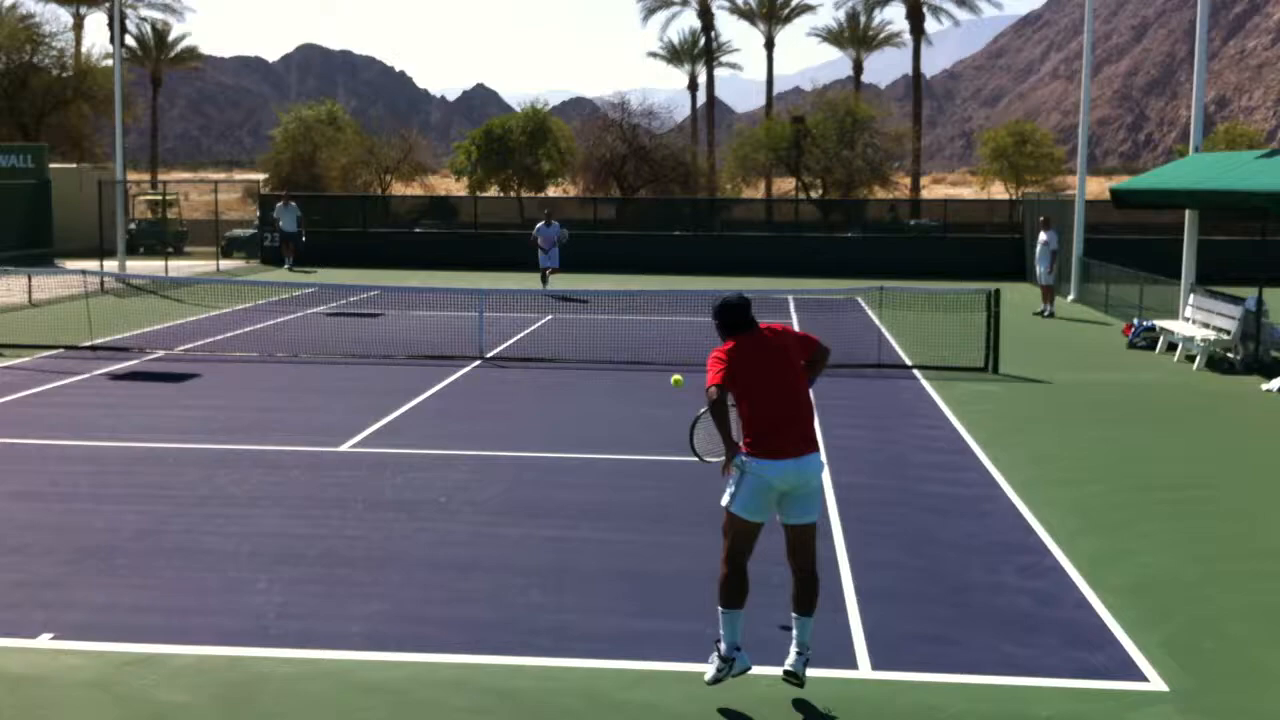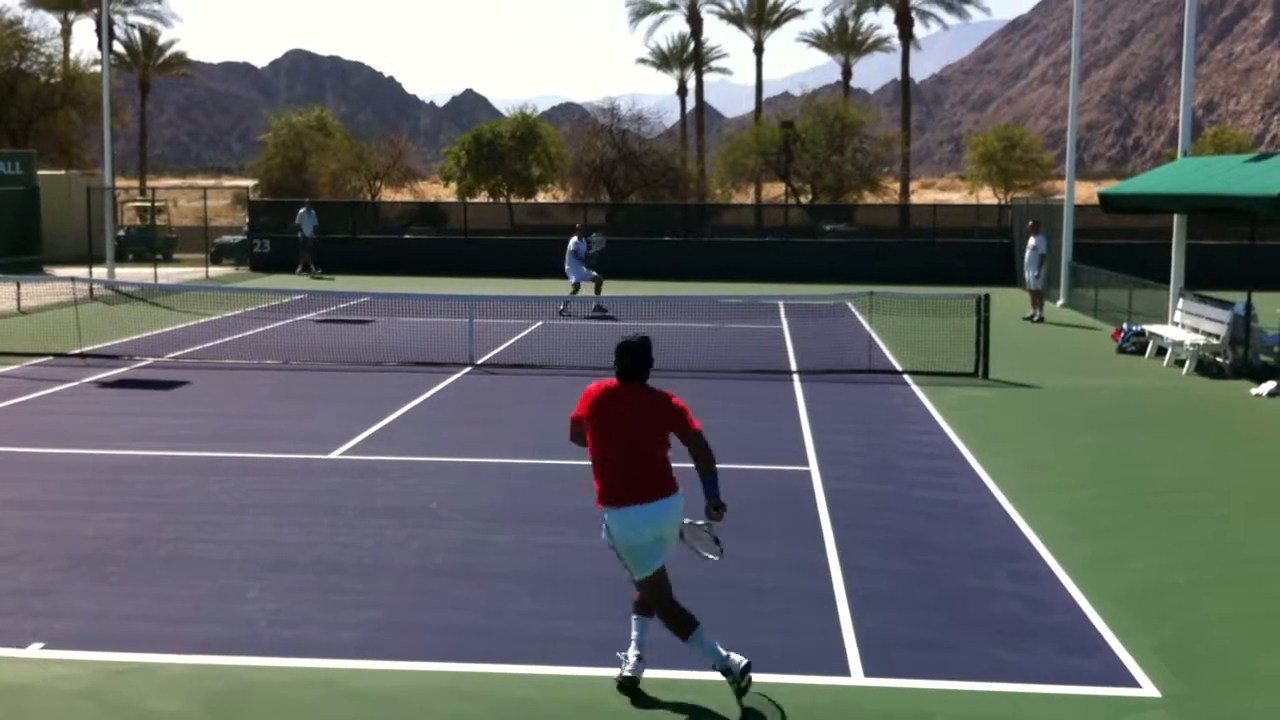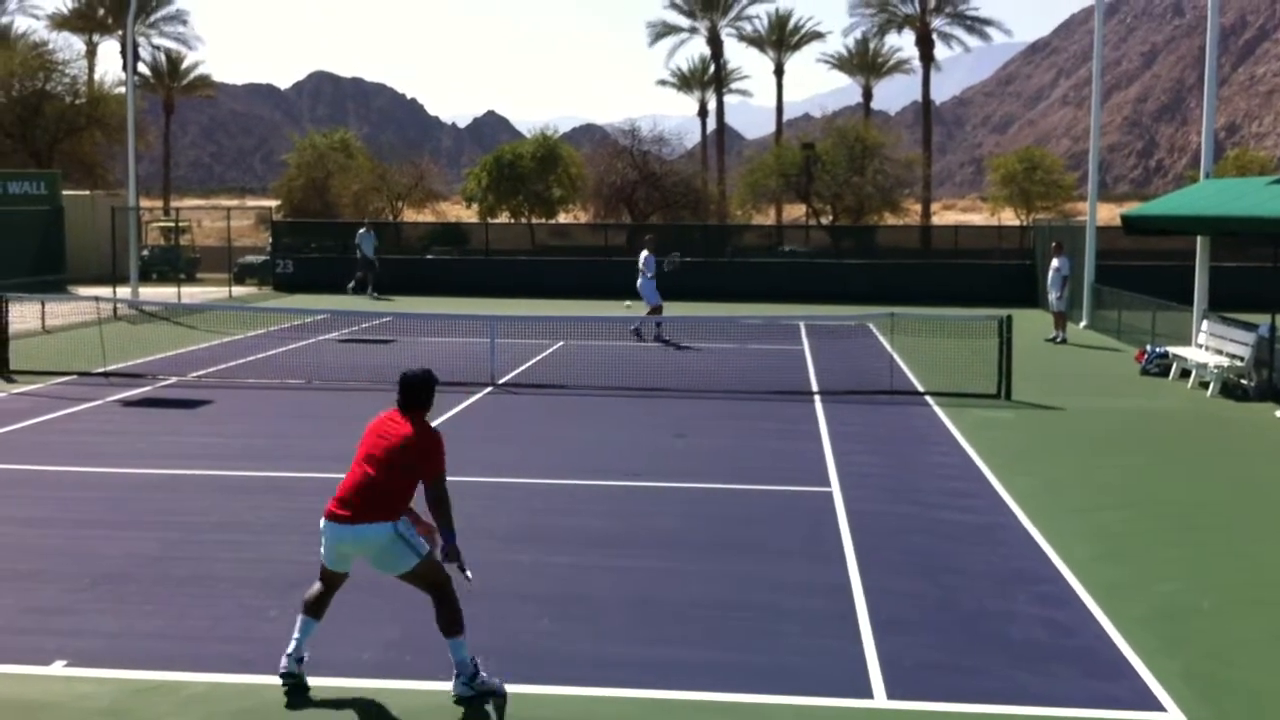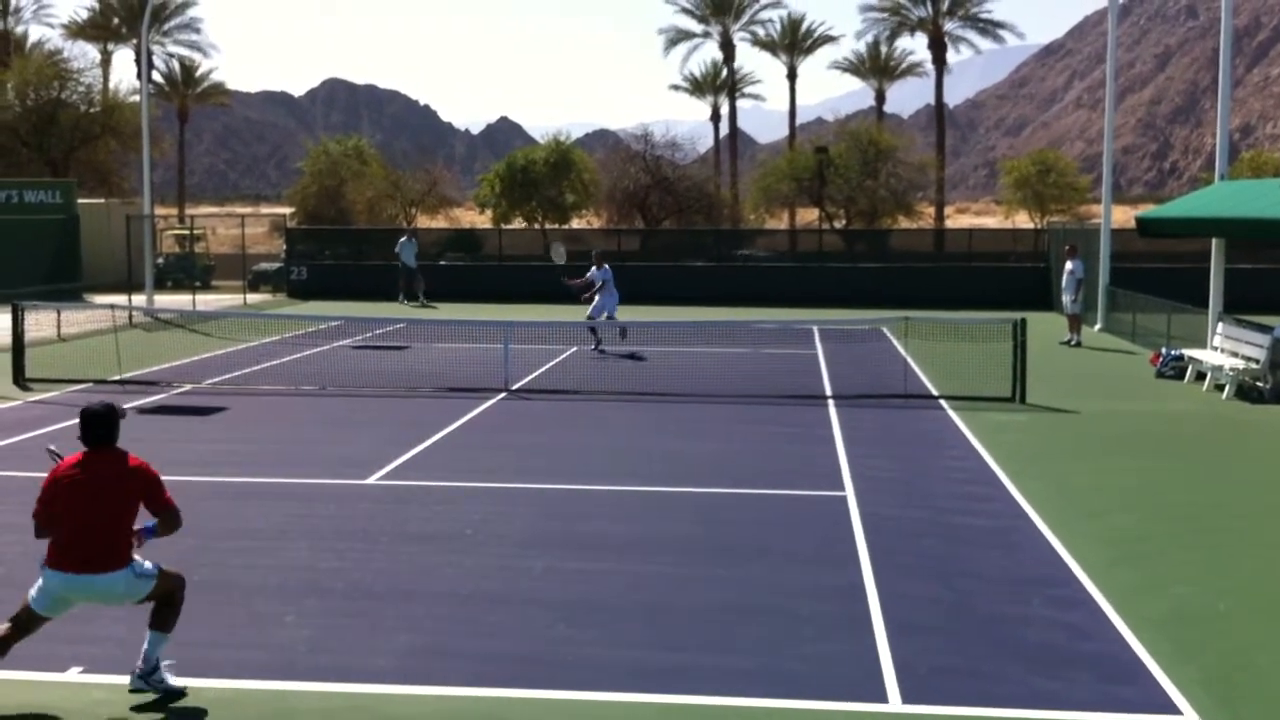
dt=1s
person 1, frame 1
left shoulder: (724, 357)
right shoulder: (782, 335)
left elbow: (716, 398)
right elbow: (821, 353)
left wrist: (731, 451)
left hip: (760, 465)
right hip: (807, 461)
left knee: (734, 560)
right knee: (804, 564)
left ankle: (729, 652)
right ankle: (798, 657)
person 1, frame 2
left shoulder: (594, 395)
right shoulder: (666, 403)
left elbow: (575, 436)
right elbow: (699, 446)
right wrist: (713, 495)
left hip: (623, 514)
right hip: (666, 504)
left knee: (662, 602)
right knee: (647, 580)
left ankle: (728, 663)
right ankle: (636, 660)
person 1, frame 3
left shoulder: (378, 423)
right shoulder: (426, 436)
right elbow: (436, 495)
left wrist: (412, 518)
right wrist: (448, 540)
left hip: (336, 523)
right hip: (375, 529)
left knee: (327, 583)
right knee: (442, 589)
left ankle: (292, 659)
right ankle: (467, 676)
person 1, frame 4
left shoulder: (60, 473)
right shoulder: (138, 471)
left elbow: (40, 530)
right elbow: (172, 522)
right wrist: (147, 533)
left hip: (60, 575)
right hip: (112, 578)
right knee: (174, 586)
right ankle: (149, 671)
